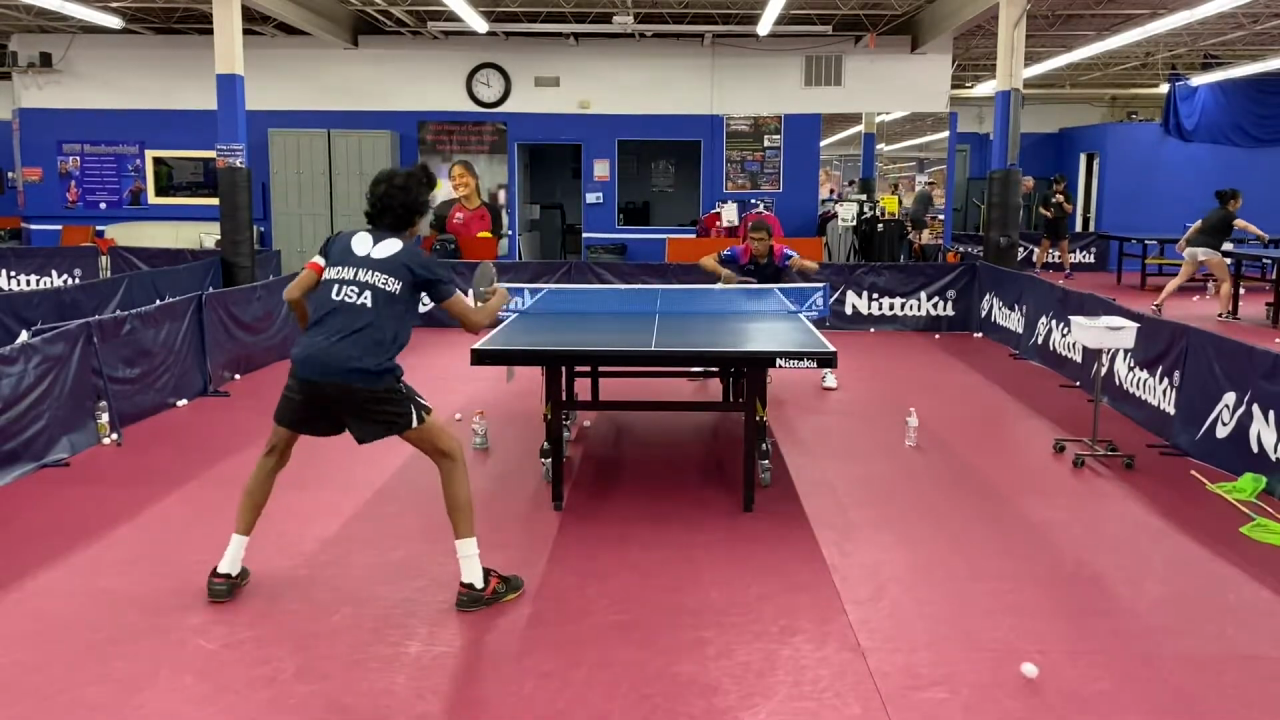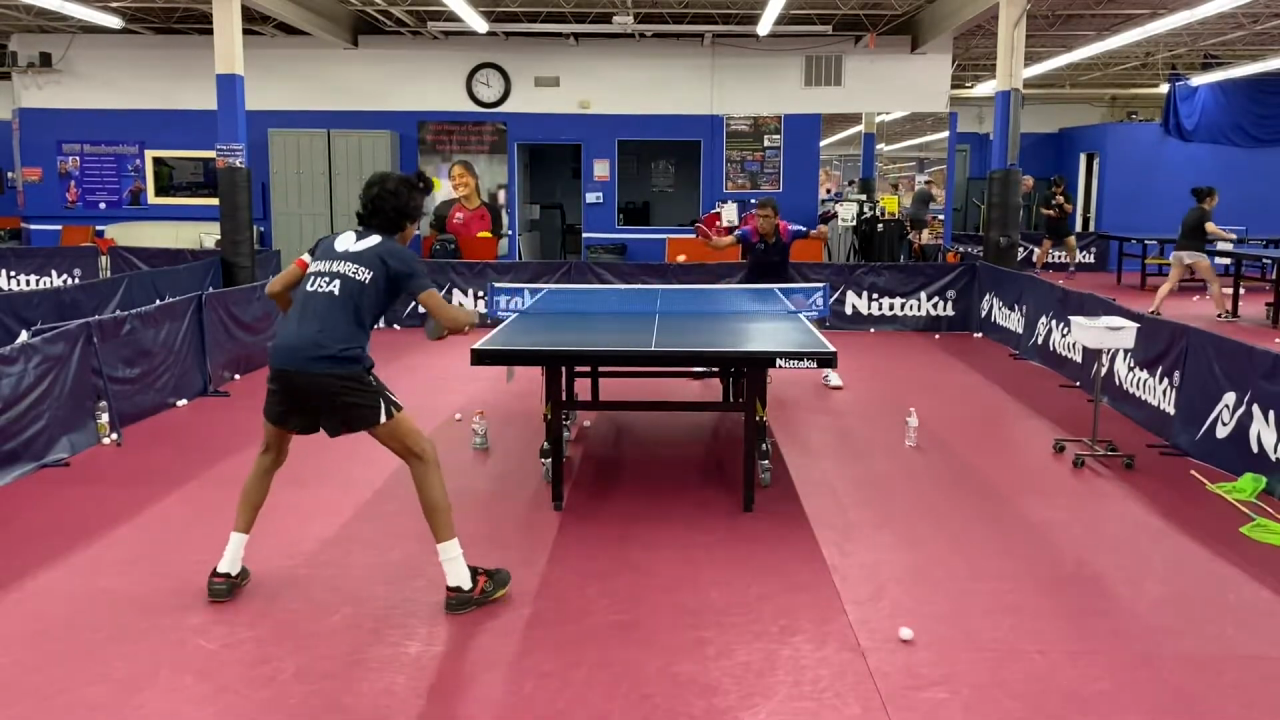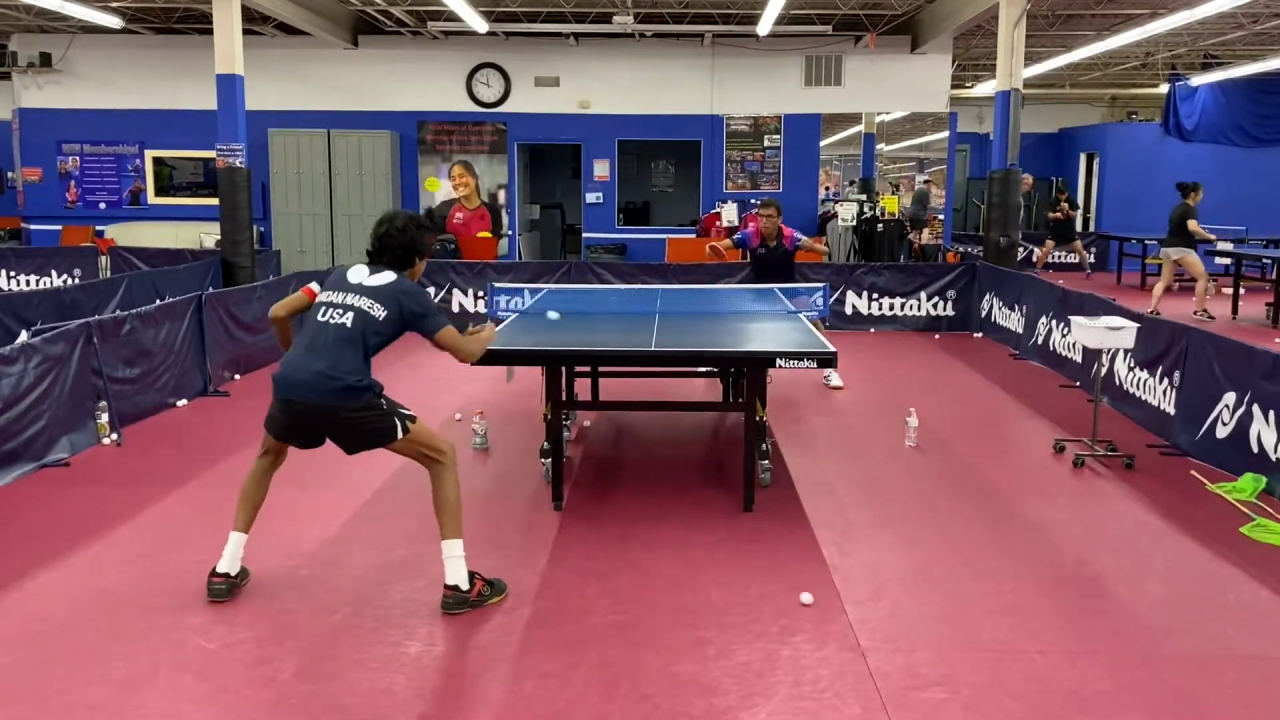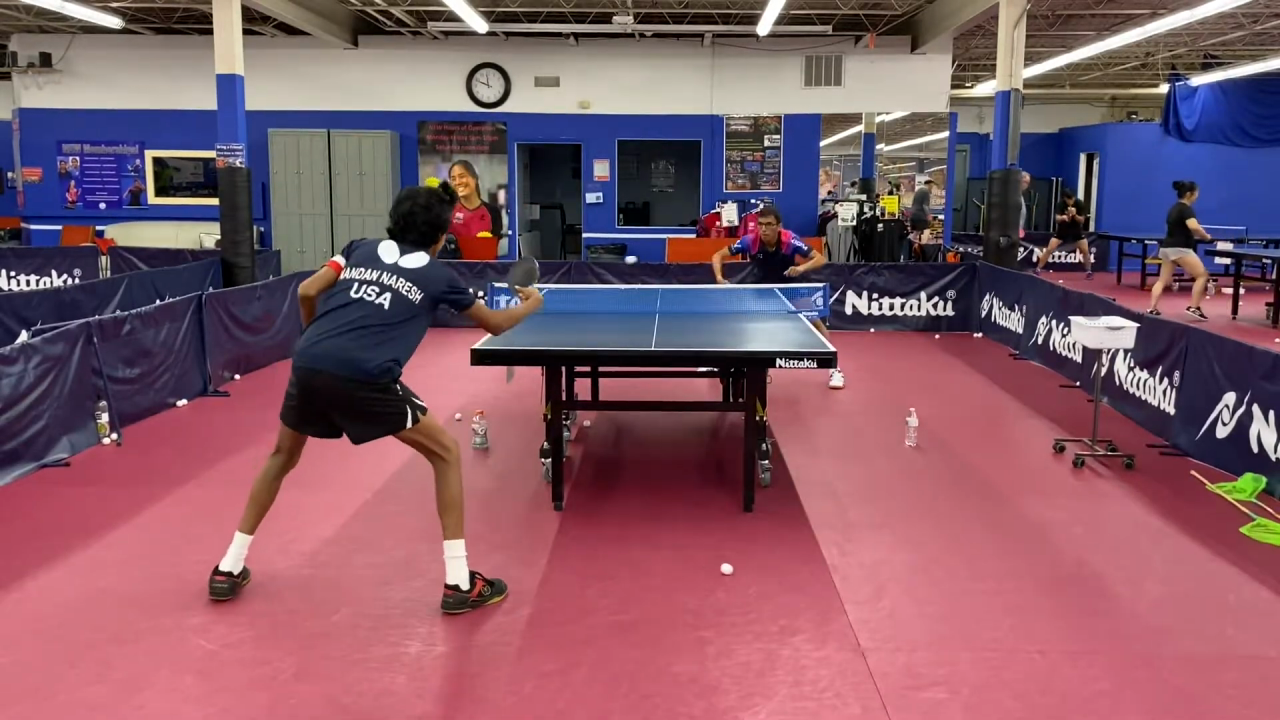
dt=0.2s
person 1, frame 1
left shoulder: (338, 243)
right shoulder: (417, 260)
left elbow: (293, 296)
right elbow: (474, 322)
right wrist: (497, 300)
left hip: (309, 370)
right hip: (368, 380)
left knee: (273, 455)
right knee: (450, 454)
left ankle: (227, 569)
right ankle: (474, 579)
person 1, frame 2
left shoulder: (330, 243)
right shoulder: (397, 256)
left elbow: (275, 290)
right elbow: (450, 321)
right wrist: (470, 316)
left hip: (283, 361)
right hip: (338, 368)
left knee: (270, 454)
right knee: (422, 455)
left ankle: (228, 569)
right ankle: (460, 581)
person 1, frame 3
left shoulder: (337, 276)
right shoulder: (409, 295)
left elbow: (278, 314)
right elbow: (465, 353)
right wrist: (486, 333)
left hip: (290, 387)
right hip: (345, 398)
left knee: (268, 457)
right knee: (441, 456)
left ankle: (227, 569)
right ankle: (459, 582)
person 1, frame 4
left shoulder: (361, 248)
right shoulder: (439, 275)
left elbow: (307, 291)
right elbow: (496, 323)
right wrist: (528, 302)
left hip: (310, 365)
right hip: (366, 378)
left knee: (281, 456)
right knee: (446, 454)
left ankle: (229, 568)
right ankle: (458, 582)
person 2, frame 1
left shoulder: (782, 253)
right shoulder: (739, 252)
left elbow: (814, 268)
right elbow: (704, 261)
left wrist: (802, 264)
right wrist: (721, 271)
left ankle: (826, 370)
person 2, frame 2
left shoulder: (788, 230)
right shoulder: (748, 232)
left elbow: (820, 236)
right elbow: (721, 242)
left wrist: (821, 232)
right wrist: (711, 239)
left hip: (782, 286)
left ankle: (827, 370)
person 2, frame 3
left shoulder: (791, 236)
right shoulder: (750, 235)
left elbow: (824, 251)
right elbow: (718, 246)
left wrist: (811, 246)
right wrist: (712, 249)
left hip: (787, 287)
left knee: (813, 321)
left ankle: (829, 370)
person 2, frame 4
left shoulder: (790, 241)
right shoulder: (749, 242)
left elbow: (820, 260)
right elbow: (717, 257)
left wrist: (801, 268)
right wrist: (719, 280)
left knee: (814, 323)
left ankle: (833, 368)
